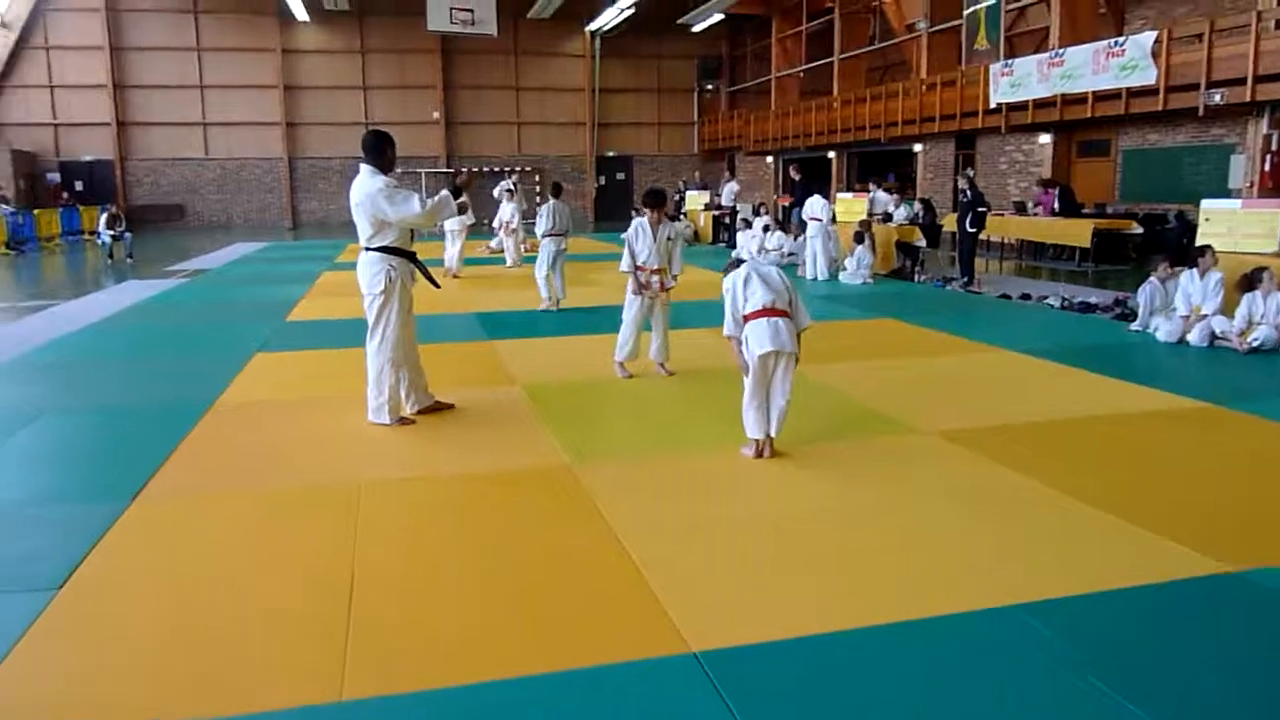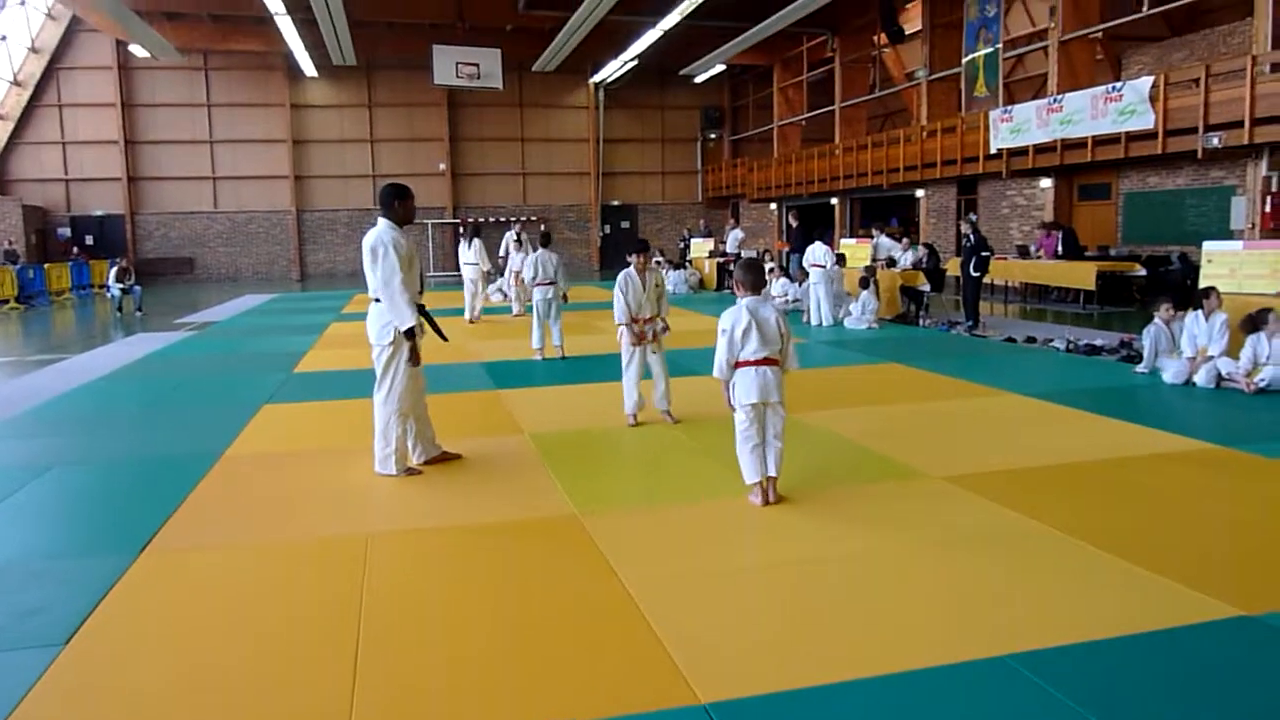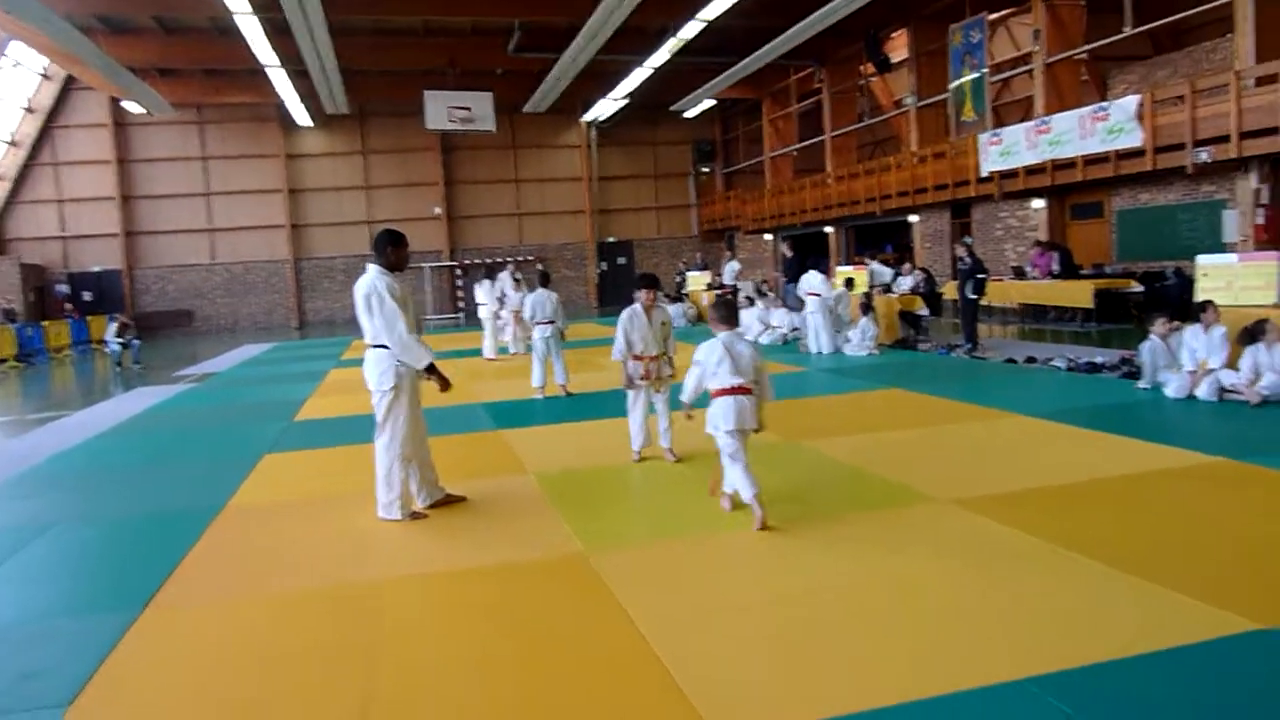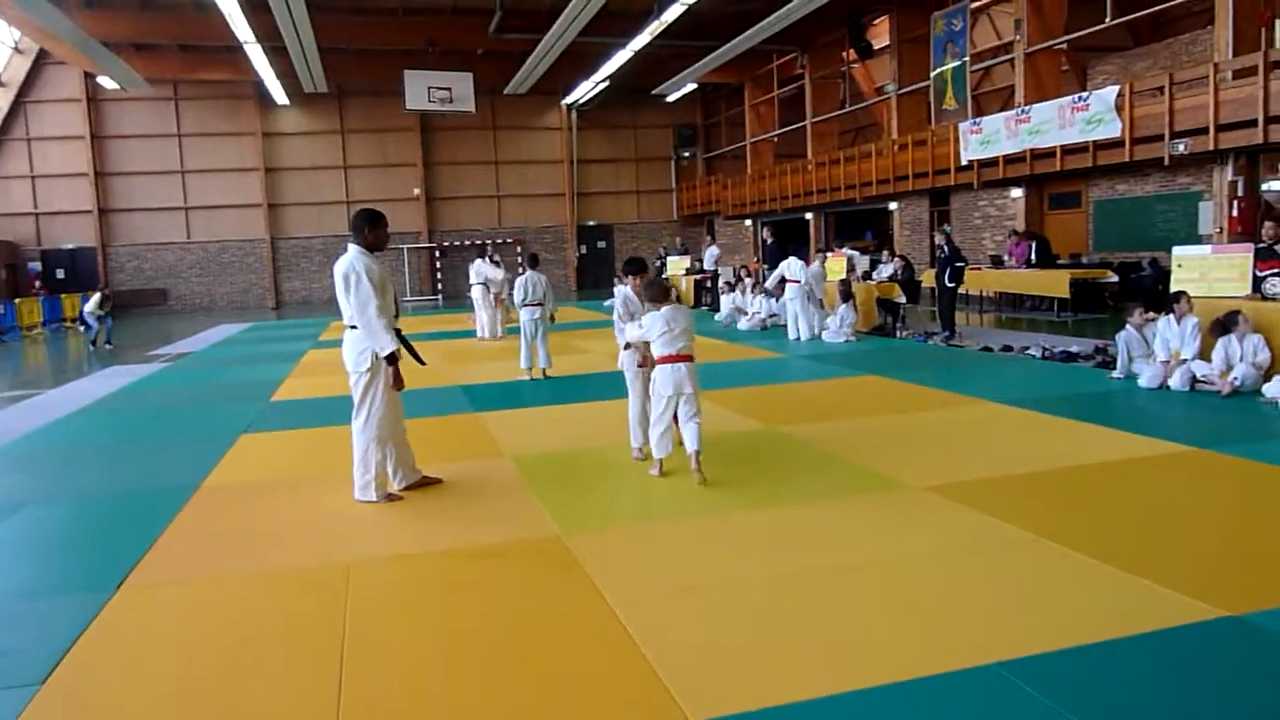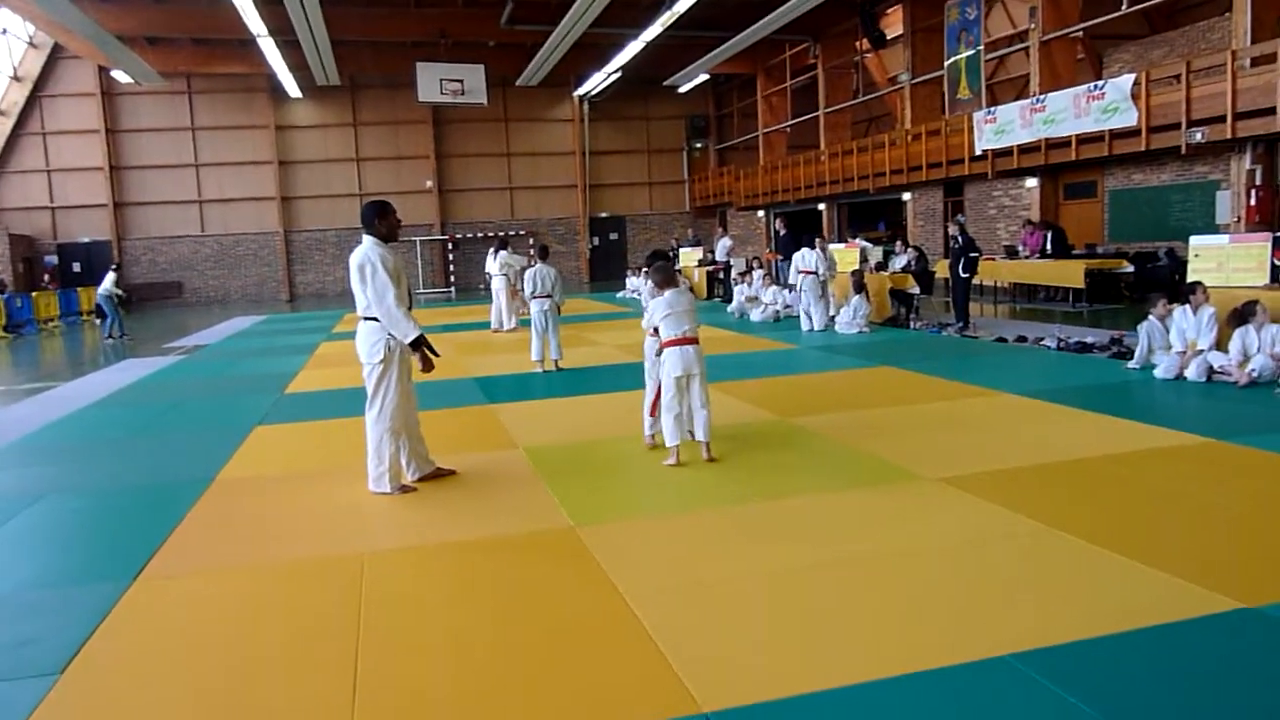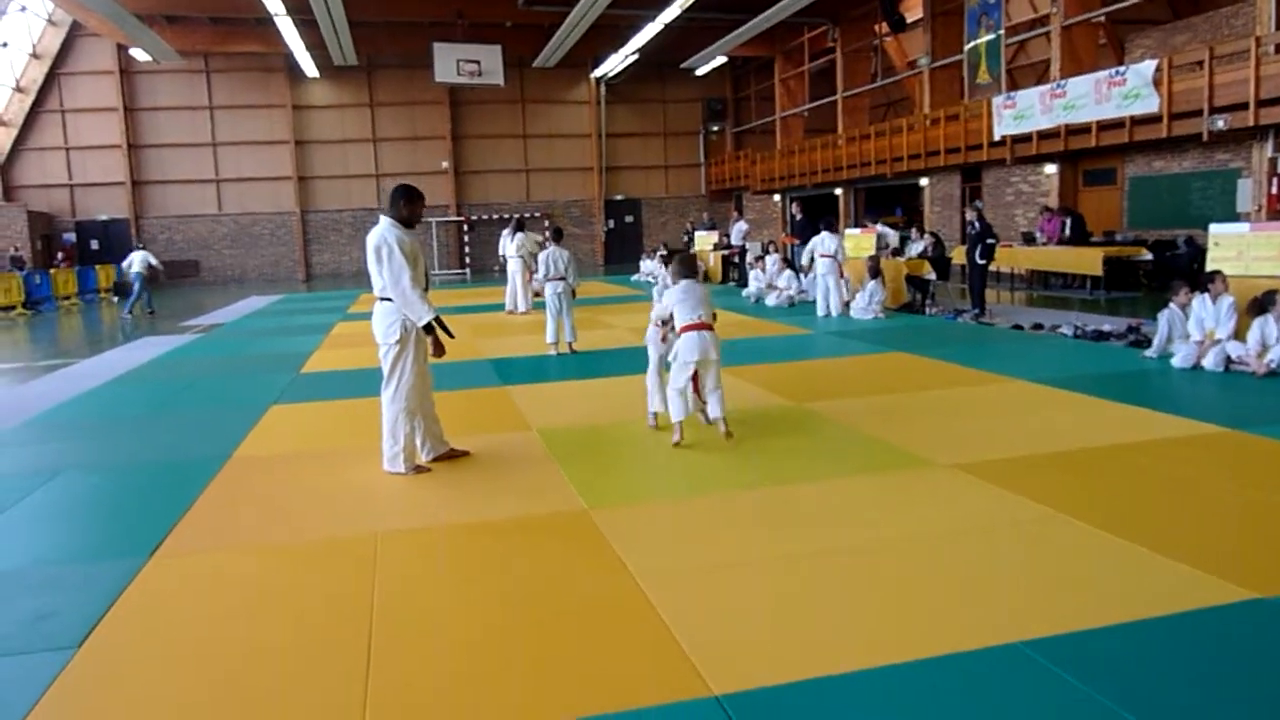
dt=0.5s
person 1, frame 1
left shoulder: (368, 183)
right shoulder: (377, 188)
left elbow: (406, 212)
right elbow: (420, 212)
left wrist: (450, 206)
right wrist: (456, 191)
left hip: (388, 267)
right hip: (385, 270)
left knee: (403, 338)
right knee: (386, 341)
left ankle: (419, 400)
right ankle: (384, 411)
person 1, frame 2
left shoulder: (386, 235)
right shoulder: (387, 239)
right elbow: (394, 291)
left wrist: (410, 329)
right wrist: (410, 335)
left hip: (396, 320)
right hip: (393, 323)
left knee: (412, 390)
right knee: (393, 393)
left ankle: (426, 450)
right ankle: (390, 462)
person 1, frame 3
left shoulder: (376, 281)
right shoulder: (379, 284)
right elbow: (400, 334)
left wrist: (422, 366)
right wrist: (432, 369)
left hip: (394, 364)
right hip: (391, 367)
left knee: (413, 433)
right knee: (395, 437)
left ankle: (430, 494)
right ankle: (394, 507)
person 1, frame 4
left shoulder: (358, 261)
right shoulder: (359, 265)
right elbow: (371, 317)
left wrist: (391, 354)
right wrist: (392, 361)
left hip: (373, 346)
right hip: (369, 348)
left knee: (391, 416)
right knee: (372, 419)
left ankle: (407, 476)
right ankle: (370, 489)
person 1, frame 5
left shoulder: (374, 252)
right shoulder: (373, 256)
right elbow: (390, 306)
left wrist: (414, 341)
right wrist: (419, 348)
left hip: (388, 337)
right hip: (382, 339)
left knee: (404, 407)
right knee: (385, 411)
left ankle: (420, 467)
right ankle: (384, 480)
person 1, frame 6
left shoulder: (393, 234)
right shoulder: (389, 236)
right elbow: (405, 287)
left wrist: (427, 323)
right wrist: (432, 331)
left hip: (405, 318)
right hip: (399, 320)
left knee: (419, 388)
right knee: (401, 391)
left ankle: (434, 448)
right ankle: (398, 460)
person 2, frame 1
left shoulder: (732, 279)
right shoulder: (776, 271)
left elbow: (733, 319)
right elbow: (798, 312)
left wrist: (737, 352)
right wrist: (796, 345)
left hip: (757, 331)
right hip: (784, 330)
left knee: (754, 391)
right knee: (779, 392)
left ankle: (755, 443)
right ankle: (769, 443)
person 2, frame 2
left shoulder: (731, 315)
right shoulder: (775, 313)
left elbow: (725, 356)
right elbow: (787, 353)
left wrist: (725, 388)
left hip: (745, 379)
right hip: (772, 377)
left knee: (748, 437)
right knee: (774, 436)
left ankle: (758, 490)
right ankle: (772, 487)
person 2, frame 3
left shoulder: (707, 348)
right shoulder: (749, 347)
left elbow: (694, 379)
right elbow: (762, 383)
left wrist: (686, 404)
right wrist: (758, 415)
left hip: (723, 405)
right hip: (747, 403)
left knee: (734, 459)
right knee: (735, 455)
left ankle: (757, 507)
right ankle: (728, 495)
person 2, frame 4
left shoulder: (652, 319)
right shoulder: (687, 313)
left elbow: (631, 335)
left wrist: (630, 327)
left hip: (664, 372)
right hip: (686, 369)
left knee: (660, 420)
right knee: (690, 419)
left ankle: (658, 465)
right ankle: (695, 461)
person 2, frame 5
left shoulder: (657, 304)
right shoulder: (689, 297)
left elbow: (647, 325)
left hip: (673, 355)
right hip: (693, 352)
left knee: (671, 406)
right knee: (700, 403)
left ankle: (674, 453)
right ankle: (705, 449)
person 2, frame 6
left shoulder: (672, 293)
right shoulder: (703, 290)
left elbow: (656, 315)
left wrist: (663, 319)
left hip: (688, 342)
right hip: (710, 340)
left knee: (676, 388)
right knee: (713, 387)
left ankle: (678, 431)
right ankle: (722, 424)
person 3, frame 1
left shoulder: (670, 229)
right shoulder: (636, 227)
left elbow: (675, 256)
right elbow: (628, 255)
left wrist: (673, 280)
right wrist: (633, 280)
left hip: (661, 280)
right hip: (641, 279)
left knee: (661, 324)
right knee: (632, 322)
left ankle: (660, 361)
right ankle: (619, 361)
person 3, frame 2
left shoulder: (656, 275)
right shoulder: (624, 277)
right elbow: (620, 307)
left wrist: (663, 321)
right wrist: (630, 332)
left hip: (652, 328)
right hip: (631, 330)
left knee: (660, 371)
right knee: (632, 373)
left ankle: (664, 408)
right ankle: (631, 412)
person 3, frame 3
left shoulder: (663, 313)
right shoulder: (629, 315)
left elbow: (668, 340)
right elbow: (621, 345)
left wrist: (671, 365)
right wrist: (625, 373)
left hip: (659, 366)
right hip: (637, 367)
left knee: (663, 408)
right knee: (638, 410)
left ankle: (667, 447)
right ankle: (637, 447)
person 3, frame 4
right shoulder: (623, 299)
right elbow: (621, 330)
right wrist: (639, 346)
right hip: (633, 354)
left knee: (652, 397)
right knee: (637, 399)
left ankle: (650, 435)
right ankle: (637, 445)
person 3, frame 5
left shoulder: (679, 285)
right shoulder: (650, 291)
left elbow: (685, 312)
right elbow: (652, 320)
left hip: (677, 342)
right hip: (657, 343)
left knee: (684, 386)
right knee: (655, 388)
left ankle: (688, 427)
right ankle: (650, 432)
person 3, frame 6
left shoulder: (688, 286)
right shoulder: (661, 289)
left elbow: (692, 307)
right elbow: (660, 313)
left hip: (679, 333)
right hip: (659, 333)
left knee: (691, 369)
right knee: (655, 369)
left ankle: (697, 407)
right ankle: (653, 413)
